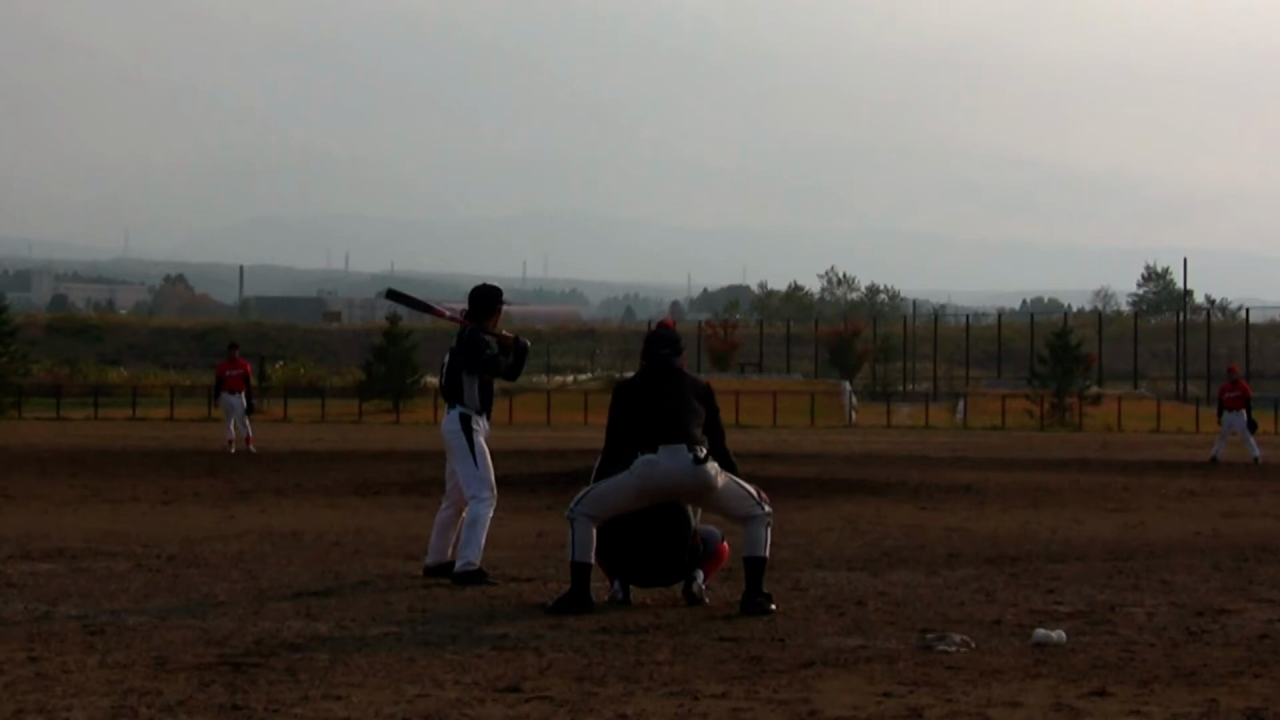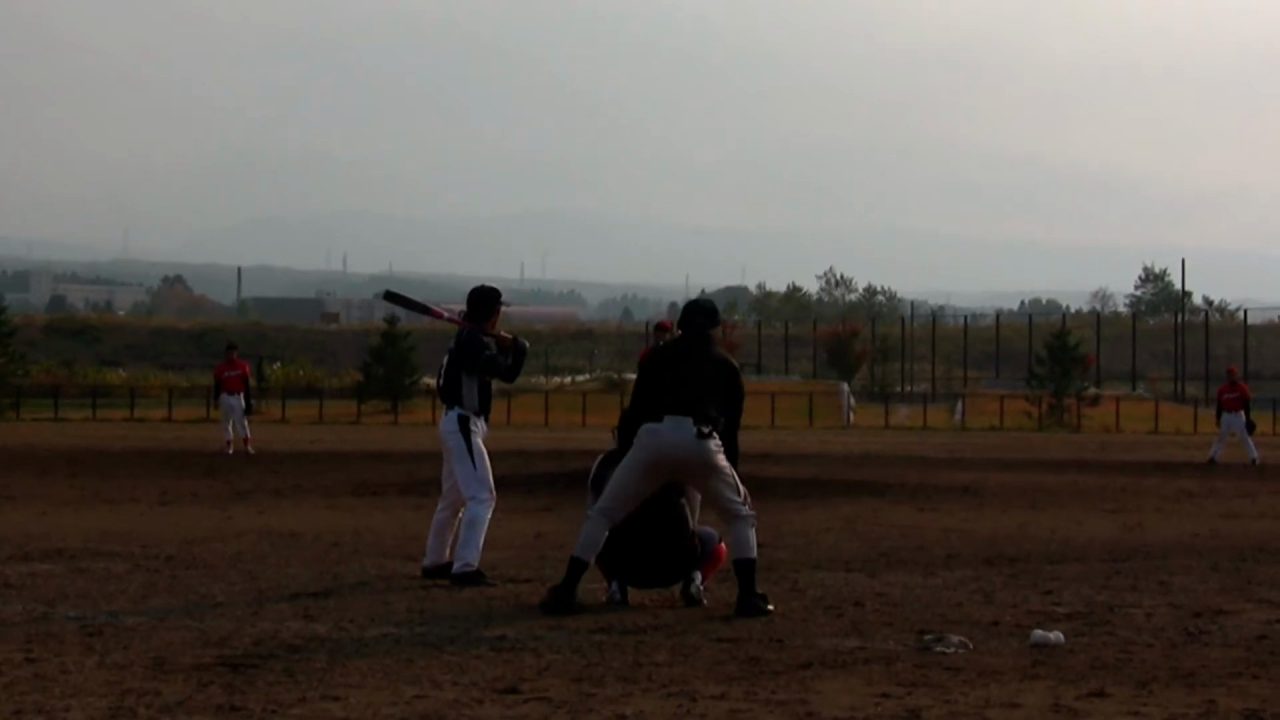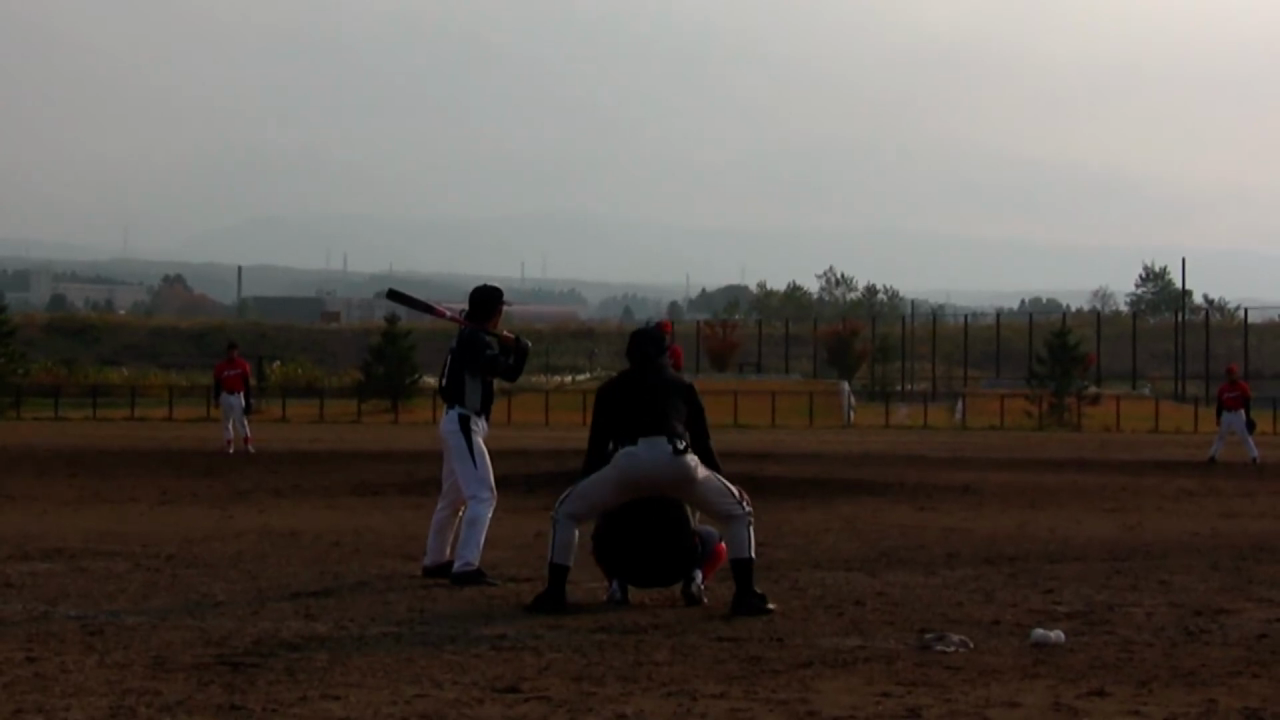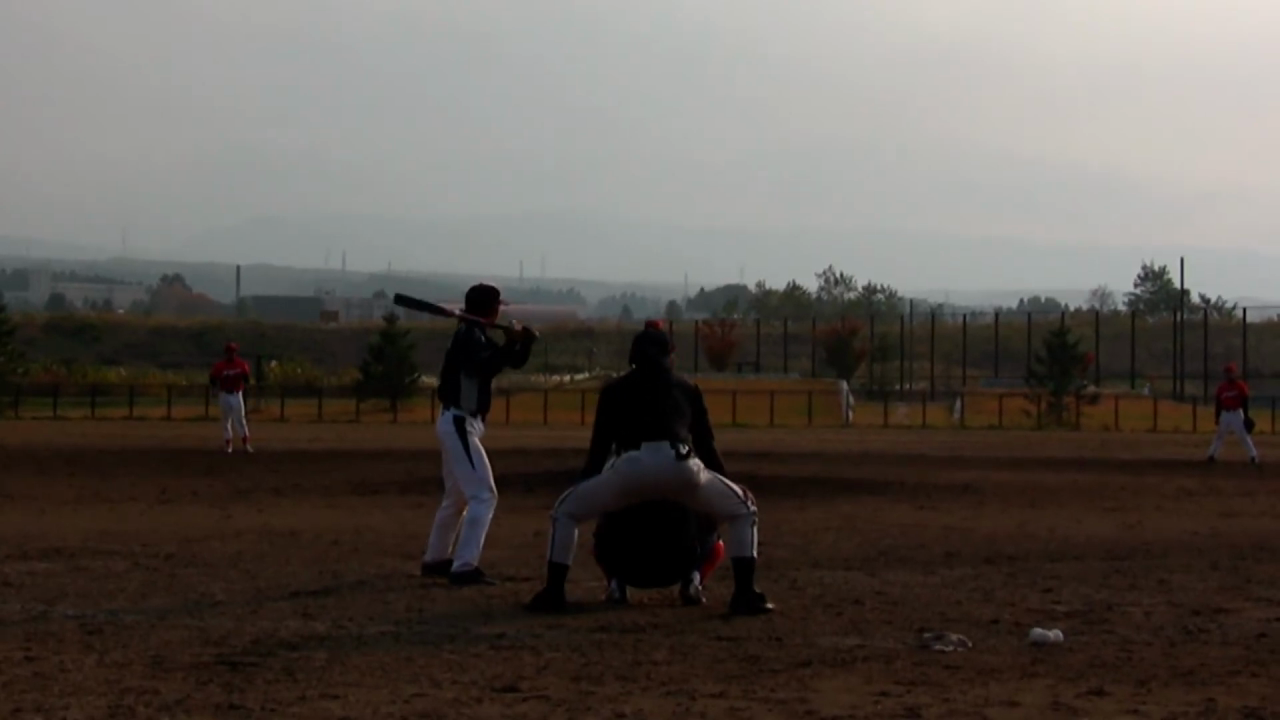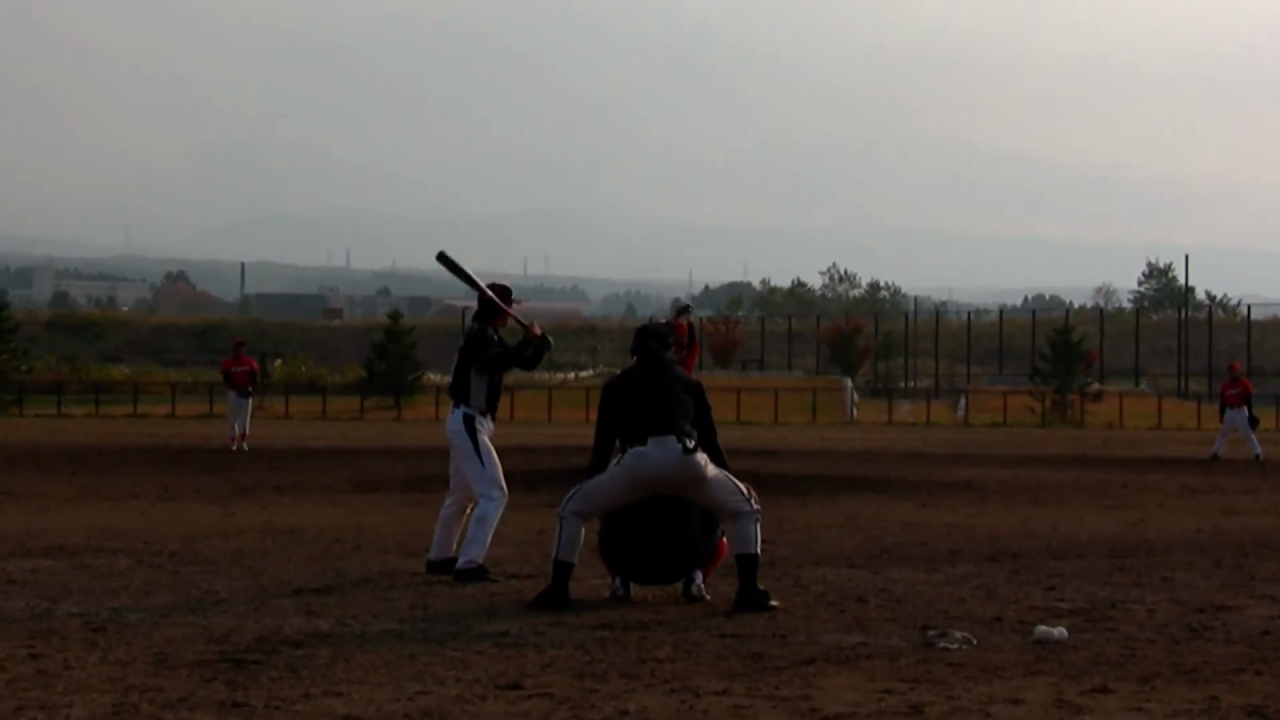
dt=1s
person 1, frame 1
left shoulder: (470, 337)
right shoulder: (473, 338)
left elbow: (510, 373)
right elbow: (498, 368)
left wrist: (515, 346)
right wrist: (507, 346)
left hip: (462, 422)
right hip: (465, 422)
left knee: (456, 497)
right knee: (483, 495)
left ankle: (437, 561)
right ankle: (467, 567)
person 1, frame 2
left shoulder: (469, 338)
right shoulder: (473, 339)
left elbow: (508, 374)
right elbow: (501, 370)
left wrist: (512, 347)
right wrist: (511, 347)
left hip: (459, 423)
right hip: (463, 424)
left knee: (453, 497)
right knee: (482, 496)
left ankle: (435, 562)
right ankle: (465, 568)
person 1, frame 3
left shoulder: (472, 337)
right shoulder: (474, 338)
left elbow: (510, 373)
right elbow: (497, 368)
left wrist: (515, 346)
right wrist: (509, 346)
left hip: (459, 422)
right hip: (464, 423)
left knee: (453, 497)
right knee: (482, 495)
left ankle: (435, 561)
right ankle: (465, 568)
person 1, frame 4
left shoulder: (478, 338)
right shoulder: (467, 336)
left elbow: (515, 361)
right elbow: (487, 369)
left wrist: (524, 338)
right wrist: (511, 341)
left hip: (458, 423)
right hip: (459, 424)
left knee: (457, 497)
right knee: (483, 496)
left ankle: (435, 560)
right ankle: (463, 568)
person 1, frame 5
left shoulder: (490, 337)
right shoulder: (479, 335)
left elbow: (526, 364)
right elbow: (497, 365)
left wrist: (539, 343)
right wrist: (526, 341)
left hip: (468, 422)
right hip: (469, 422)
left knee: (461, 495)
right knee: (493, 493)
left ankle: (439, 557)
right ankle: (468, 565)
person 2, frame 1
left shoulder: (628, 389)
right shoulder: (699, 387)
left elbow: (615, 445)
right elbow: (718, 441)
left wrist: (598, 482)
right wrist: (735, 477)
left hip: (648, 469)
right hip: (697, 468)
left knee: (582, 511)
right knee: (758, 512)
left ankle: (579, 594)
right ankle: (753, 596)
person 2, frame 2
left shoulder: (659, 356)
right shoulder: (726, 365)
left elbow: (636, 408)
right elbow: (731, 424)
left wrist: (625, 448)
right wrist: (731, 469)
left hip: (654, 438)
right hip: (702, 442)
left knee: (604, 513)
right knee: (740, 515)
left ankle: (566, 591)
right ankle: (748, 596)
person 2, frame 3
left shoulder: (612, 388)
right shoulder: (682, 386)
left elbow: (597, 444)
right elbow: (702, 441)
left wrist: (584, 486)
right wrist: (719, 479)
left hip: (629, 462)
right hip: (677, 460)
left knee: (566, 512)
right knee: (738, 511)
left ankle: (555, 594)
right ankle: (745, 596)
person 2, frame 4
left shoulder: (615, 389)
right shoulder: (686, 388)
left elbow: (599, 447)
right elbow: (705, 444)
left wrist: (585, 484)
right wrist: (725, 485)
left hip: (631, 468)
right hip: (681, 466)
left knee: (566, 511)
right knee: (743, 510)
left ankle: (553, 593)
right ankle: (744, 595)
person 2, frame 5
left shoulder: (617, 385)
right shoulder: (689, 383)
left elbow: (604, 443)
right elbow: (709, 439)
left wrist: (591, 482)
right wrist: (727, 475)
left hip: (637, 462)
right hip: (686, 460)
left knee: (573, 509)
right knee: (745, 507)
left ankle: (558, 591)
right ankle: (749, 592)
